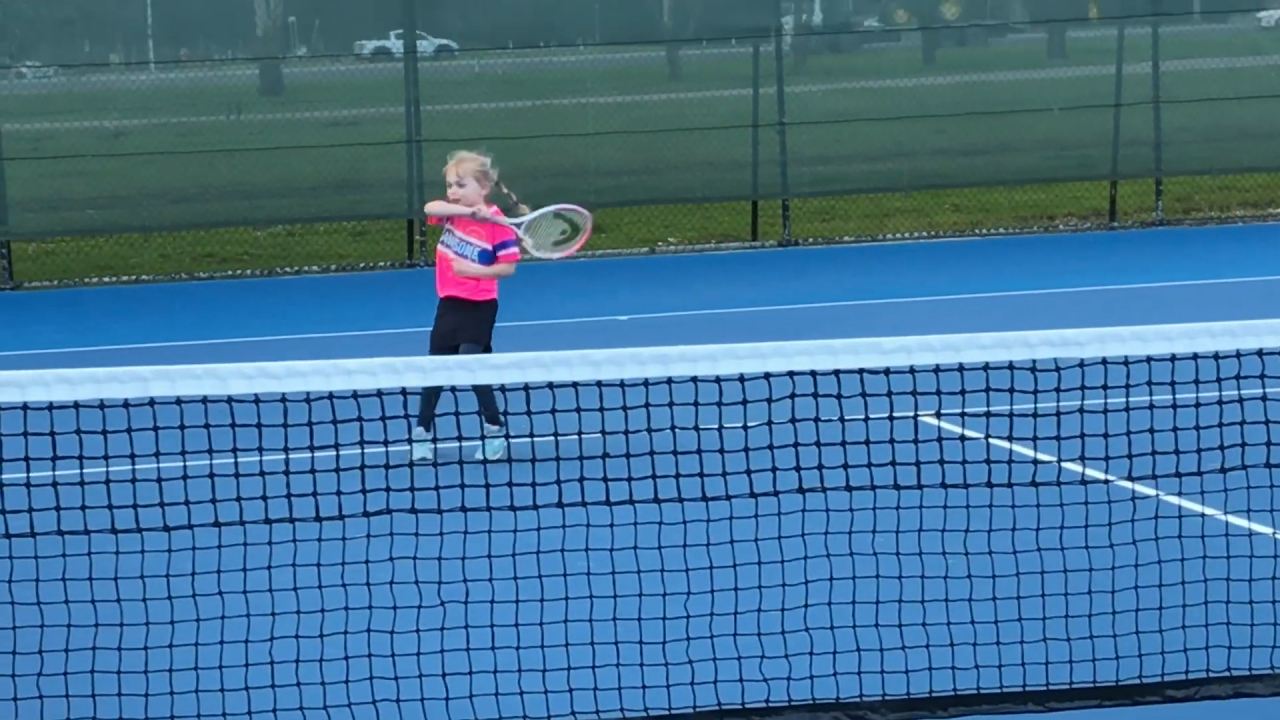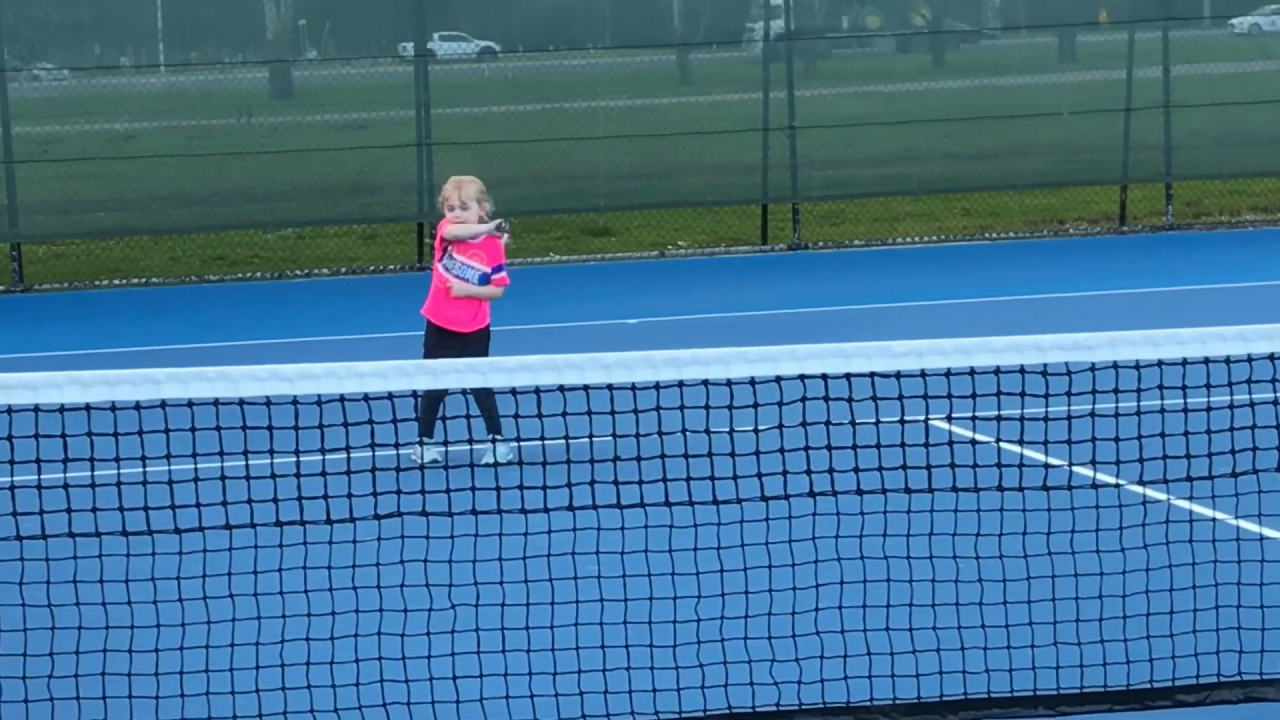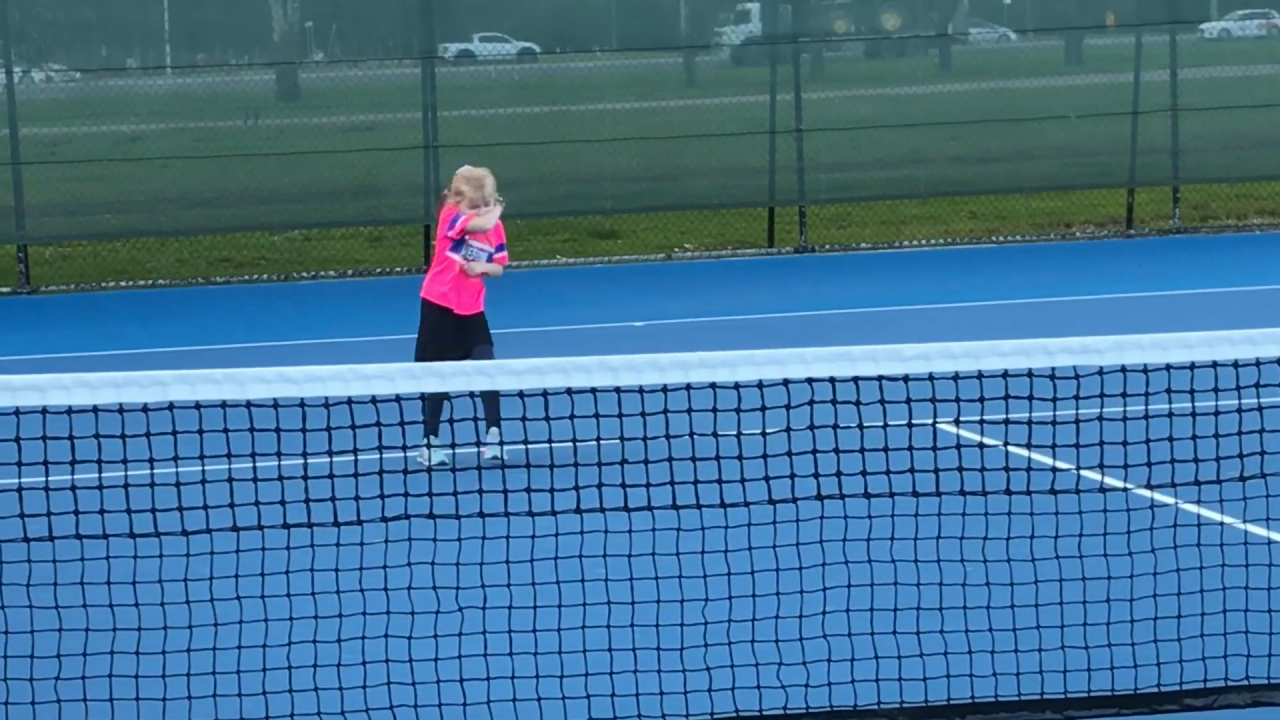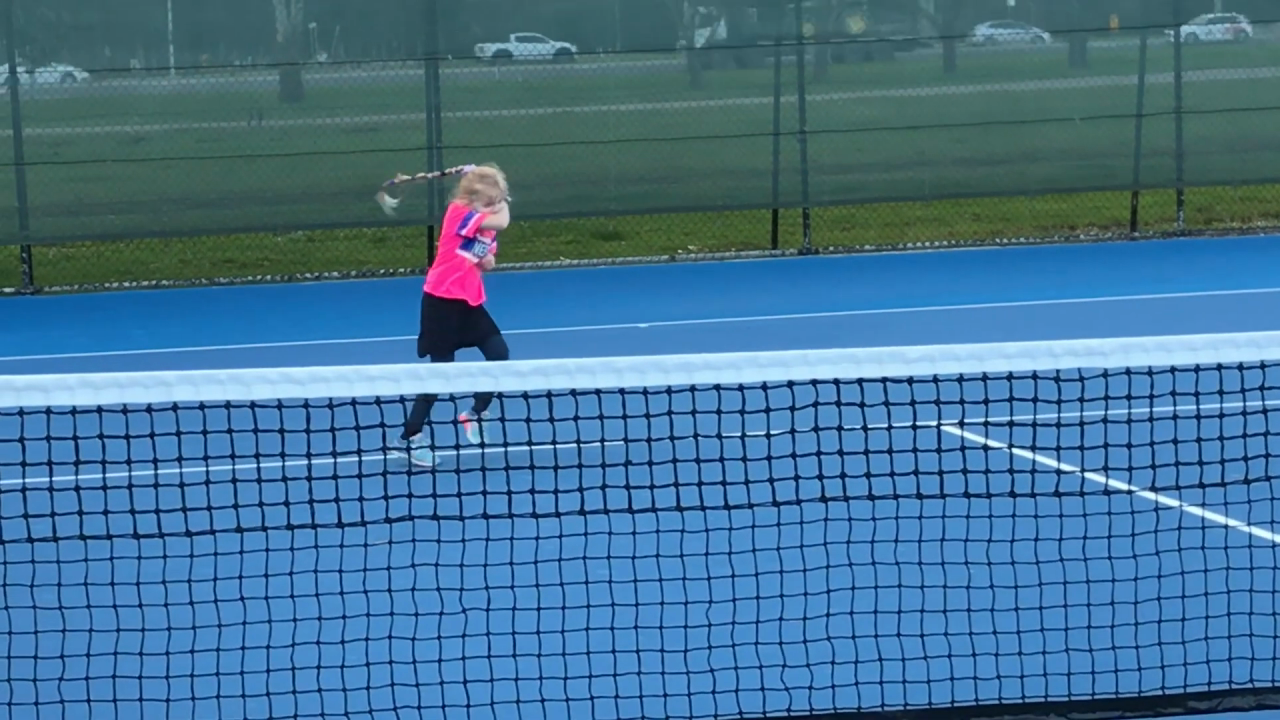
dt=0.1s
person 1, frame 1
left shoulder: (498, 223)
right shoulder: (452, 209)
left elbow: (510, 266)
right elbow: (431, 209)
left wrist: (475, 270)
right wrist: (473, 211)
left hip: (479, 304)
right hip: (450, 301)
left ankle: (494, 427)
right ankle: (423, 430)
person 1, frame 2
left shoulder: (494, 244)
right shoulder: (447, 228)
left elbow: (497, 289)
right elbow: (453, 233)
left wrist: (469, 289)
right wrist: (489, 226)
left hip: (474, 326)
right hip: (439, 324)
right knee: (434, 387)
left ankle: (497, 441)
right ankle: (425, 440)
person 1, frame 3
left shoulder: (495, 230)
right shoulder: (451, 216)
left elbow: (498, 266)
right elbow: (482, 224)
left wrist: (482, 269)
right wrist: (494, 212)
left hip: (472, 312)
right hip: (438, 307)
left ankle: (493, 434)
right ankle: (431, 441)
person 1, frame 4
left shoulder: (485, 225)
right shoulder: (458, 211)
right elbow: (502, 221)
left wrist: (488, 260)
right wrist: (499, 207)
left hip: (470, 303)
right hip: (441, 301)
left knee: (500, 356)
left ankle: (475, 413)
right ankle: (411, 437)
